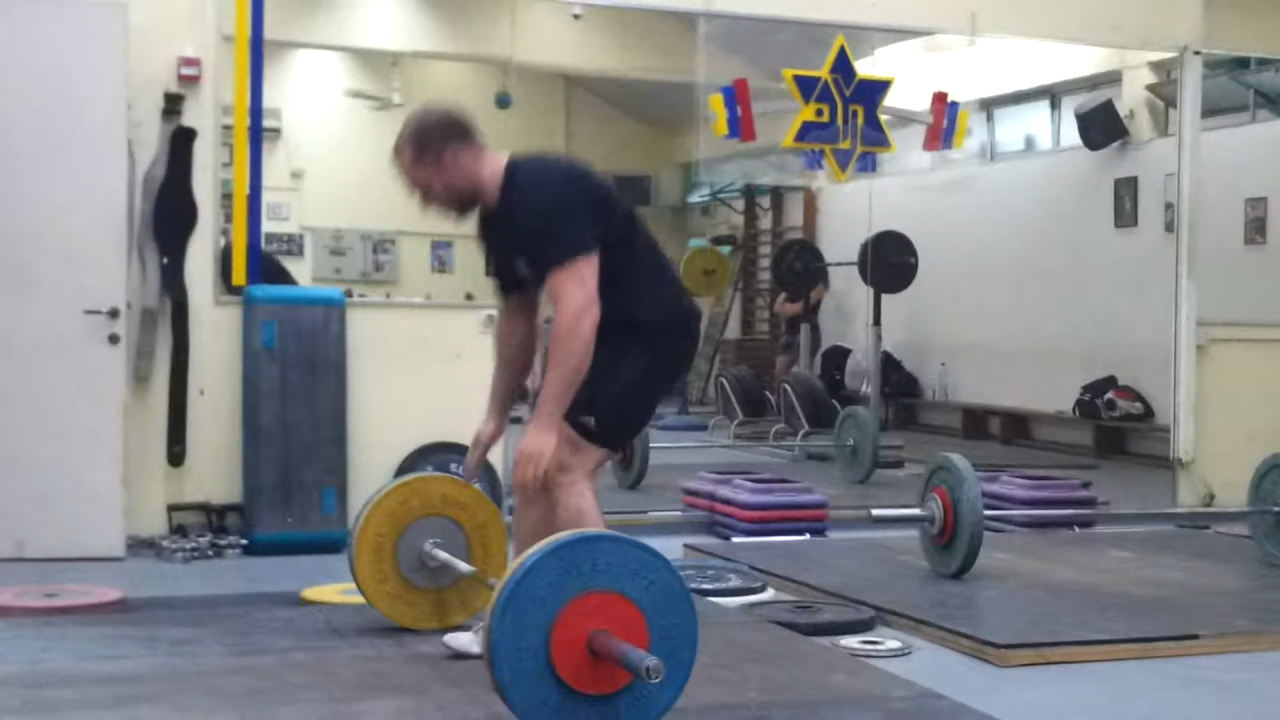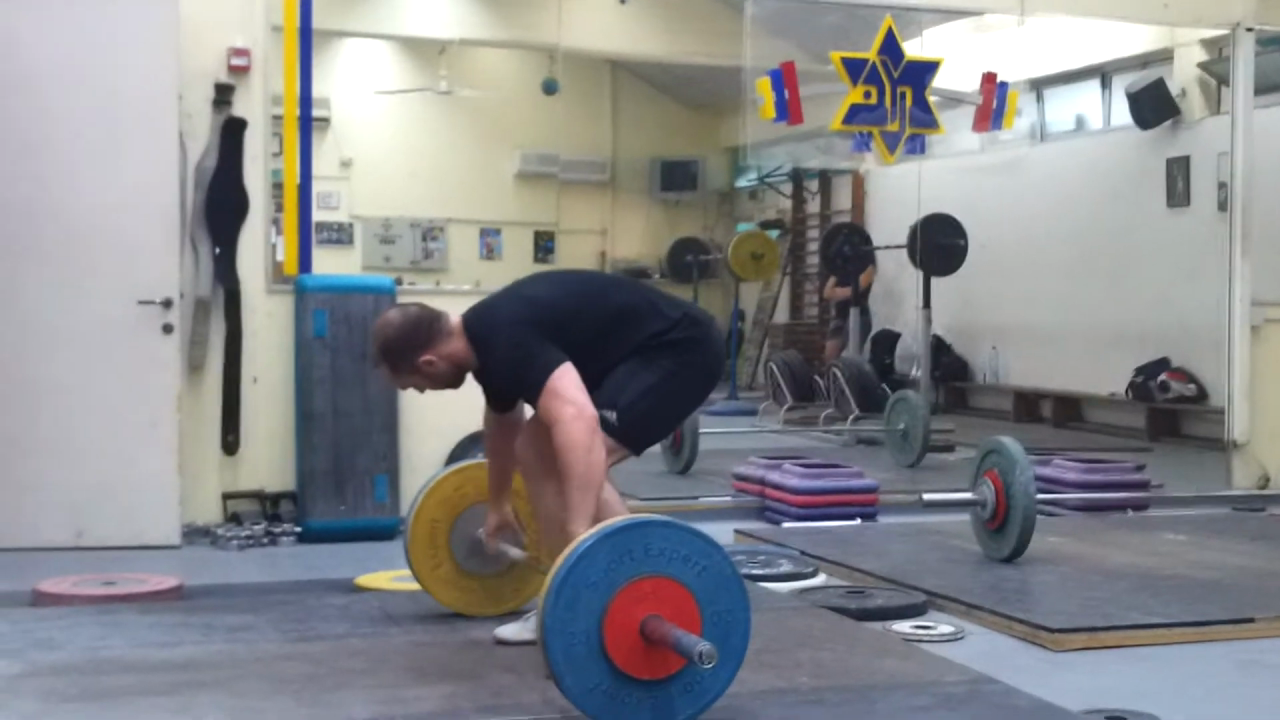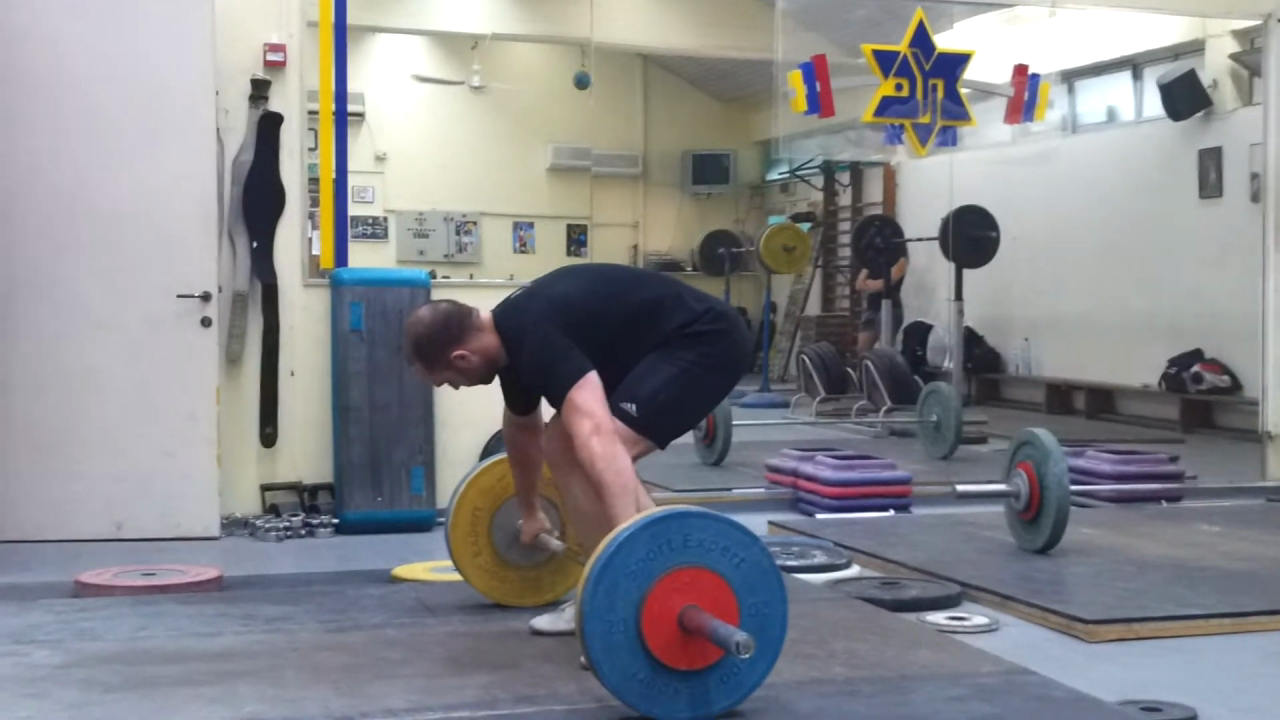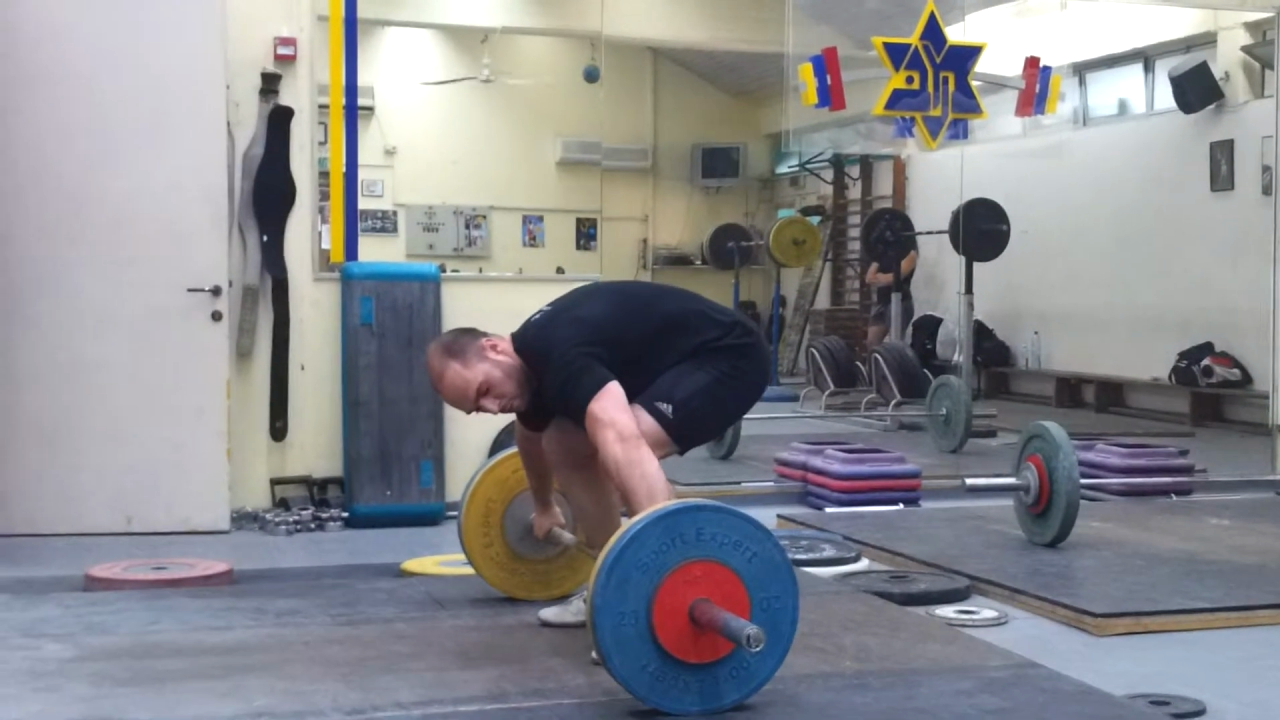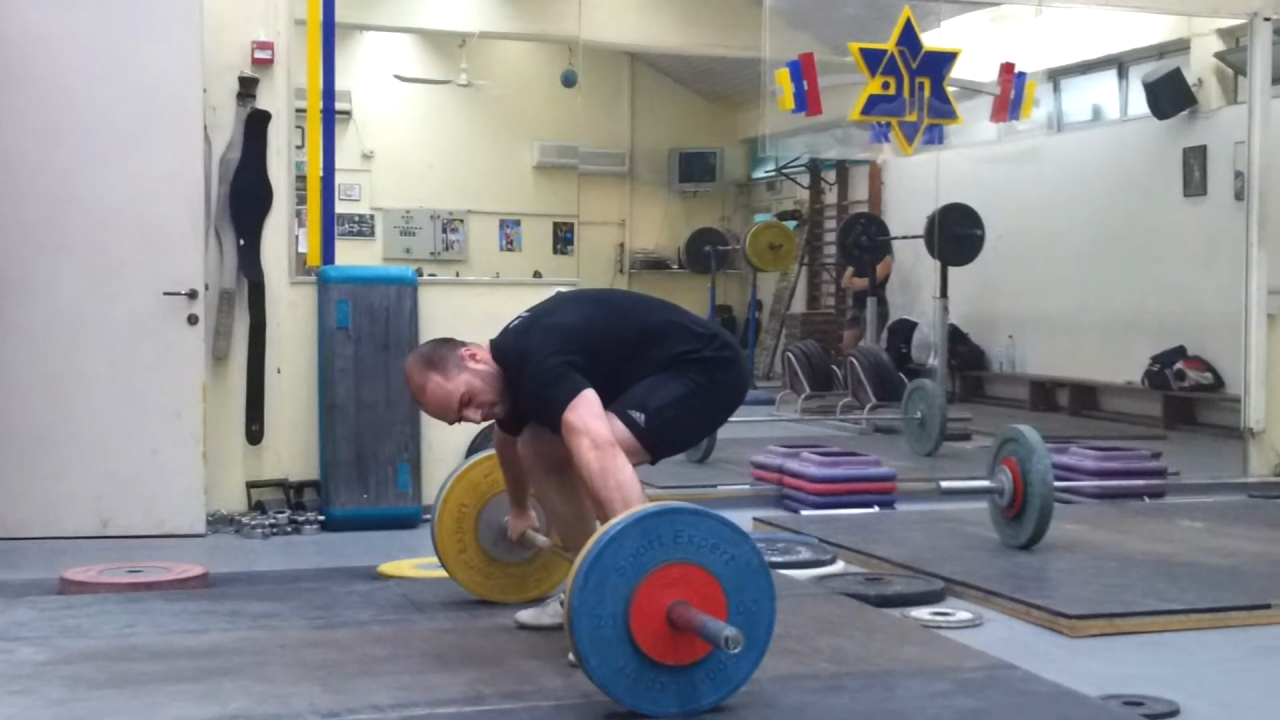
dt=0.7s
person 1, frame 1
left shoulder: (545, 194)
right shoulder: (499, 217)
left elbow: (580, 313)
right elbow: (516, 318)
left wrist: (545, 426)
right wrist: (496, 414)
left hip: (648, 330)
right hip: (615, 329)
left knee: (562, 464)
right knee: (532, 477)
person 1, frame 2
left shoulder: (507, 340)
right shoulder: (485, 339)
left elbow: (578, 420)
right elbow: (503, 423)
left wrist: (580, 540)
right wrist: (497, 504)
left hip: (681, 348)
right hip: (632, 350)
left knee: (578, 455)
right knee: (534, 450)
person 1, frame 3
left shoulder: (537, 337)
right shoulder: (513, 335)
left elbow: (596, 435)
right elbow: (522, 427)
right wrist: (530, 512)
left hip: (706, 341)
right hip: (661, 343)
left knee: (592, 446)
right knee: (560, 445)
person 1, frame 4
left shoulder: (560, 356)
right shoulder: (532, 359)
left elbow: (623, 442)
right elbow: (532, 436)
right wrist: (544, 508)
left hip: (730, 356)
left knee: (618, 449)
right knee: (563, 444)
person 1, frame 5
left shoulder: (538, 364)
right shoulder: (512, 366)
left elbow: (598, 449)
right elbow: (509, 438)
right wrist: (519, 511)
left hip: (706, 367)
right hip: (652, 370)
left knee: (589, 452)
right knee: (537, 447)
